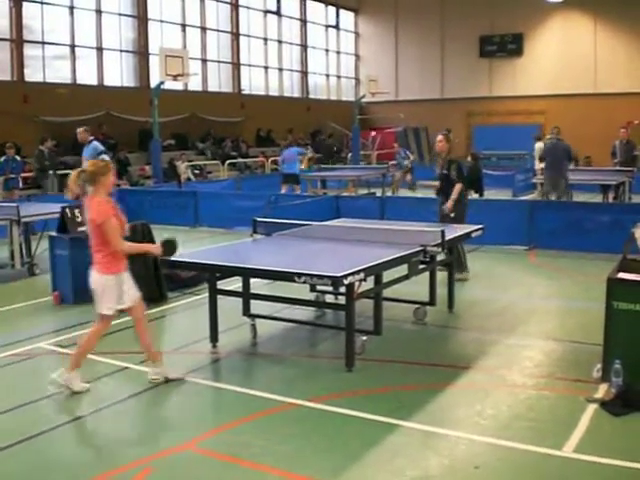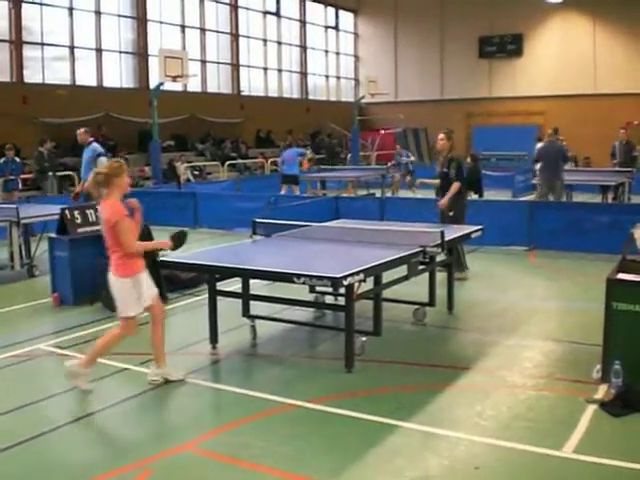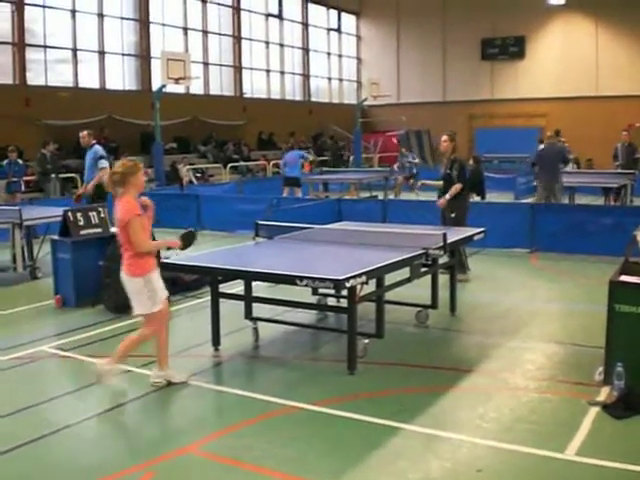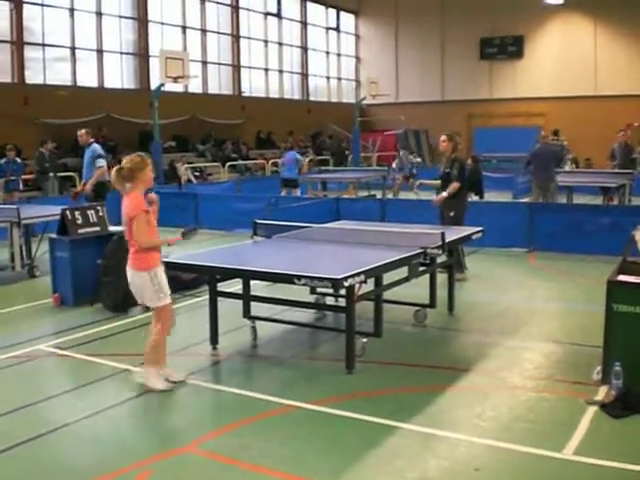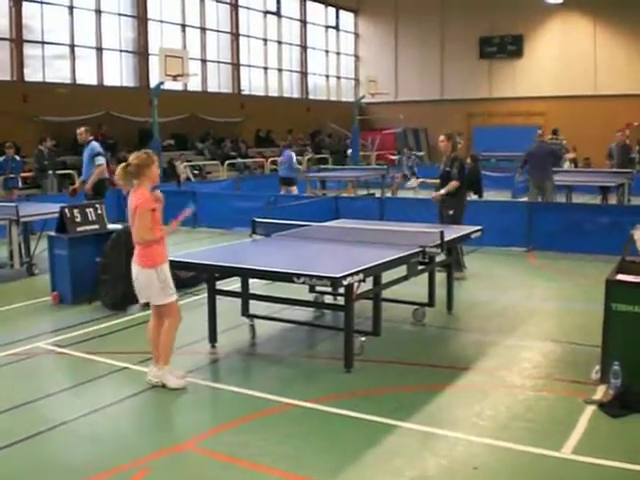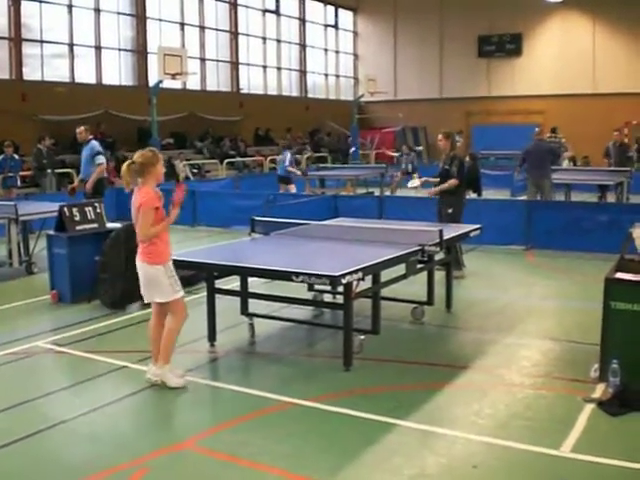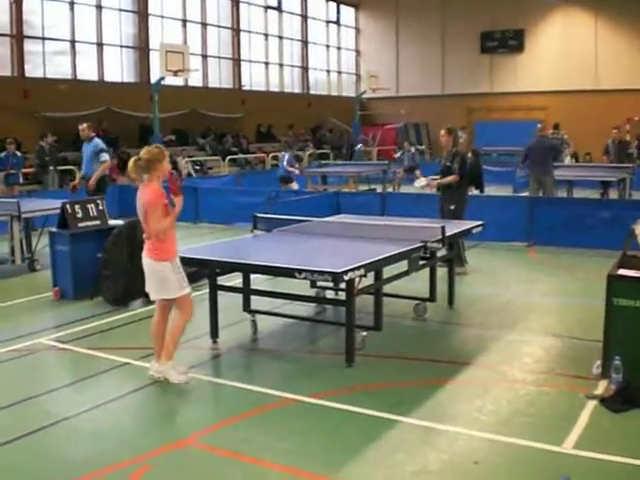
dt=0.1s
person 1, frame 1
left shoulder: (96, 202)
right shoulder: (101, 207)
left elbow: (121, 231)
right elbow: (119, 246)
left wrist: (116, 211)
right wrist: (149, 248)
left hip: (116, 271)
right hip: (109, 273)
left knee: (140, 316)
right knee: (101, 326)
left ankle: (157, 367)
right ankle: (69, 373)
person 1, frame 2
left shoulder: (112, 204)
right shoulder: (115, 208)
left elbow: (133, 234)
right elbow: (131, 246)
left wrist: (137, 213)
right wrist: (158, 244)
left hip: (136, 271)
right hip: (127, 274)
left knee: (158, 314)
right knee: (125, 328)
left ankle: (159, 369)
right ankle: (81, 365)
person 1, frame 3
left shoulder: (127, 203)
right shoulder: (130, 206)
right elbow: (142, 245)
left wrist: (149, 211)
right wrist: (168, 243)
left hip: (147, 270)
right hip: (139, 273)
left knee: (164, 318)
right knee: (152, 327)
left ankle: (161, 371)
right ankle: (110, 363)
person 1, frame 4
left shoulder: (133, 198)
right shoulder: (137, 201)
right elbow: (142, 241)
left wrist: (153, 207)
right wrist: (168, 240)
left hip: (147, 266)
right hip: (145, 268)
left knee: (161, 317)
right knee: (165, 319)
left ankle: (159, 369)
right ankle: (148, 370)
person 1, frame 5
left shoulder: (139, 195)
right shoulder: (144, 197)
right elbow: (142, 236)
left wrist: (159, 205)
right wrist: (169, 229)
left hip: (151, 263)
right hip: (151, 265)
left knee: (159, 316)
right knee: (173, 316)
left ankle: (158, 368)
right ankle: (161, 371)
person 1, frame 6
left shoulder: (142, 192)
right shoulder: (150, 196)
right elbow: (145, 233)
left wrist: (168, 211)
right wrist: (171, 217)
left hip: (148, 260)
right hip: (156, 262)
left knee: (159, 314)
right knee: (179, 313)
left ankle: (156, 366)
right ankle: (162, 368)
person 1, frame 7
left shoulder: (146, 189)
right shoulder: (156, 192)
right elbow: (157, 230)
left wrist: (172, 205)
right wrist: (176, 209)
left hip: (154, 257)
right hip: (163, 258)
left knee: (162, 310)
right knee: (185, 310)
left ankle: (159, 363)
right ankle: (164, 364)
person 2, frame 1
left shoulder: (453, 162)
right shoulder: (441, 161)
left elbow: (459, 183)
left wrist: (452, 201)
left hip: (455, 203)
right hip: (445, 201)
left ankle: (462, 270)
right ankle: (451, 263)
person 2, frame 2
left shoulder: (454, 160)
right shoulder: (442, 160)
left elbow: (457, 183)
left wrist: (447, 198)
right wrist: (424, 181)
left hip: (455, 202)
right hip: (445, 201)
left ankle: (461, 269)
right ankle: (451, 263)
person 2, frame 3
left shoulder: (457, 162)
right shoulder: (446, 161)
left elbow: (459, 184)
left wrist: (446, 198)
right wrist: (426, 182)
left hip: (457, 203)
right hip: (448, 203)
left ankle: (463, 271)
right ankle: (453, 265)
person 2, frame 4
left shoulder: (457, 161)
right shoulder: (445, 161)
left elbow: (457, 183)
left wrist: (443, 195)
left hip: (456, 203)
right hip: (446, 202)
left ankle: (461, 270)
right ankle: (451, 264)
person 2, frame 5
left shoulder: (457, 160)
right shoulder: (445, 160)
left elbow: (457, 182)
left wrist: (441, 192)
left hip: (455, 202)
right hip: (445, 201)
left ankle: (459, 269)
right ankle: (450, 263)
person 2, frame 6
left shoulder: (456, 158)
right shoulder: (444, 159)
left elbow: (455, 180)
left wrist: (438, 189)
right wrist: (427, 179)
left hip: (453, 200)
right hip: (443, 199)
left ankle: (458, 268)
person 2, frame 7
left shoulder: (458, 155)
right shoulder: (446, 155)
left elbow: (456, 177)
left wrist: (437, 182)
right wrist: (434, 179)
left hip: (456, 197)
right hip: (446, 195)
left ankle: (460, 264)
right ankle: (451, 258)
